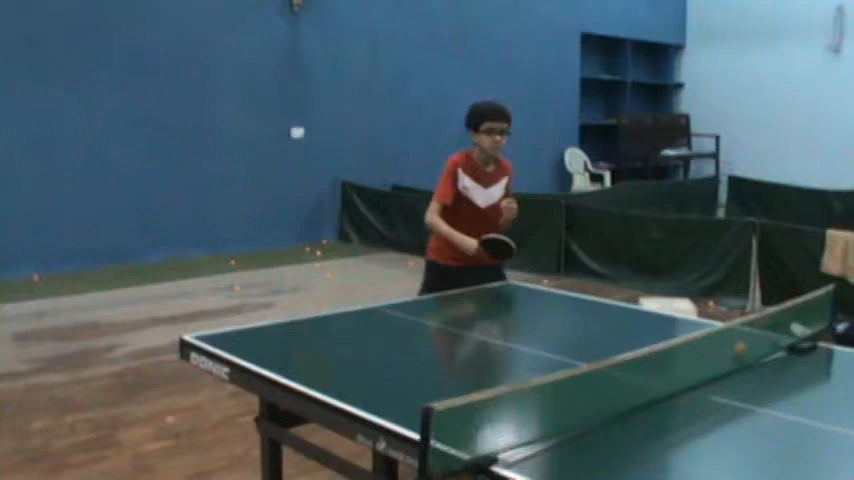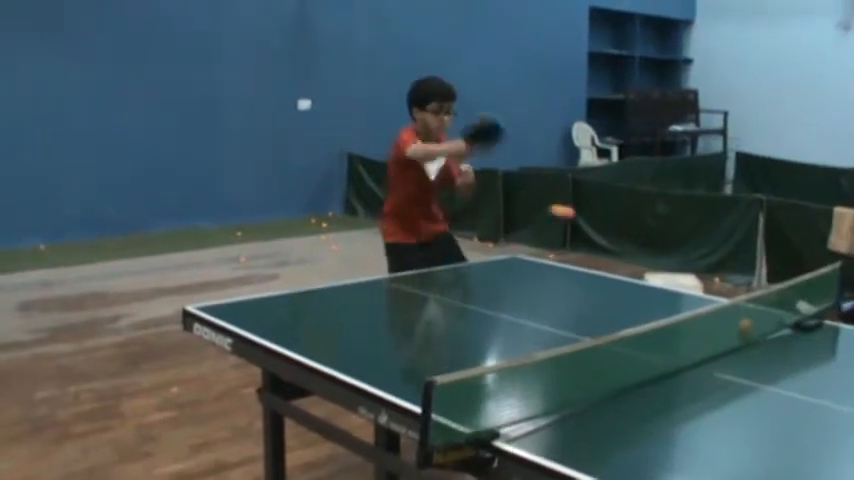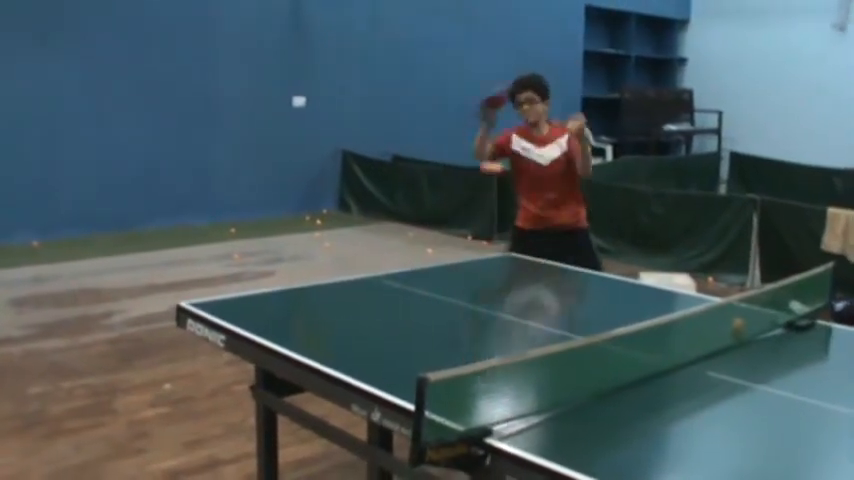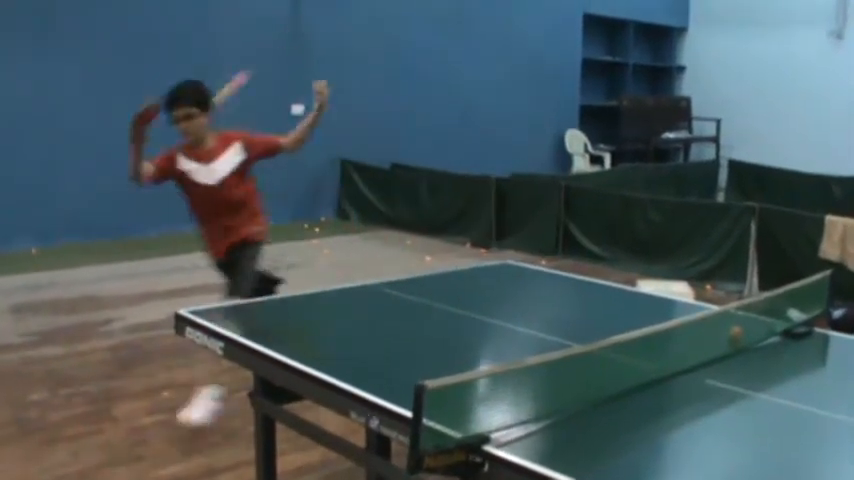
dt=1s
person 1, frame 1
left shoulder: (505, 170)
right shoulder: (457, 165)
left elbow: (500, 226)
right elbow: (431, 217)
left wrist: (508, 217)
right wrist: (461, 241)
left hip: (486, 262)
right hip: (445, 262)
person 1, frame 2
left shoulder: (441, 141)
right shoulder: (407, 137)
left elbow: (460, 185)
right elbow: (415, 152)
left wrist: (466, 178)
right wrist: (451, 147)
left hip: (434, 230)
right hip: (402, 236)
person 1, frame 3
left shoulder: (565, 133)
right shoulder: (513, 138)
left elbow: (585, 172)
right elbow: (481, 156)
left wrist: (581, 137)
right wrist: (485, 127)
left hip: (570, 223)
right hip: (529, 226)
person 1, frame 4
left shoulder: (236, 142)
right shoulder: (175, 159)
left elbow: (290, 143)
right elbow: (140, 177)
left wrist: (318, 111)
right wrist: (138, 146)
left hip: (248, 233)
right hip: (221, 244)
left knee: (241, 299)
left ankle: (213, 391)
